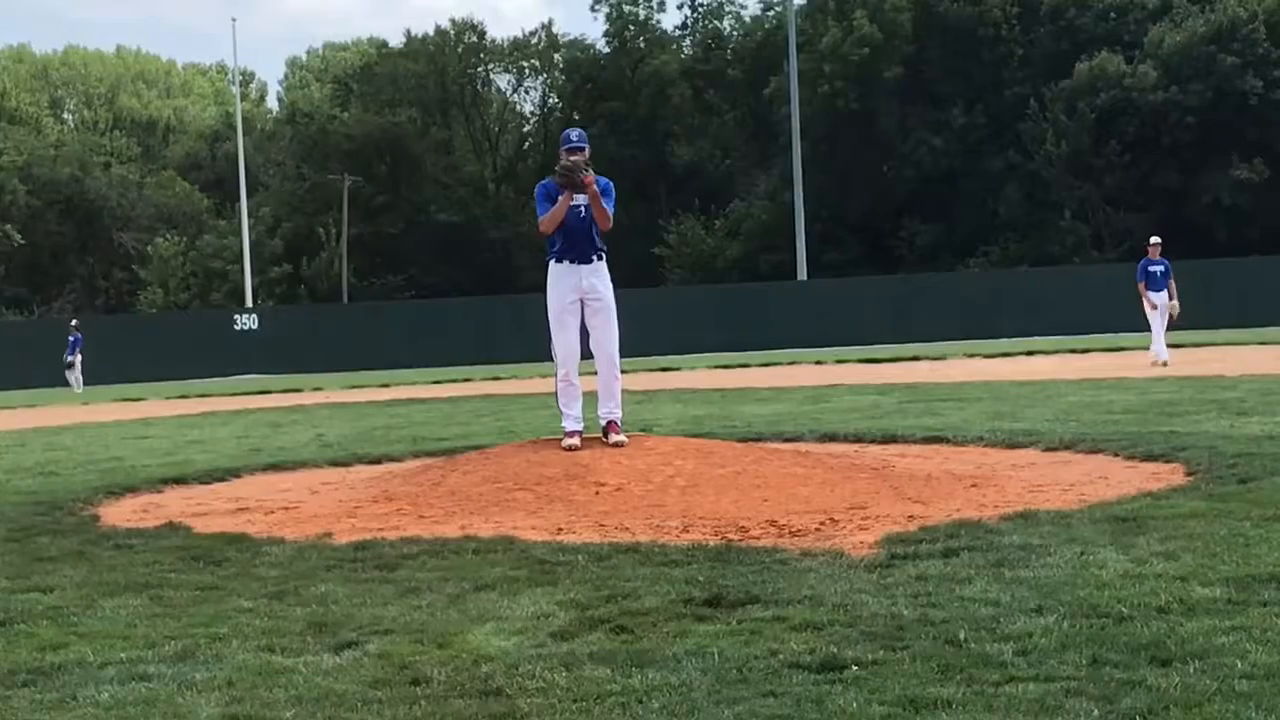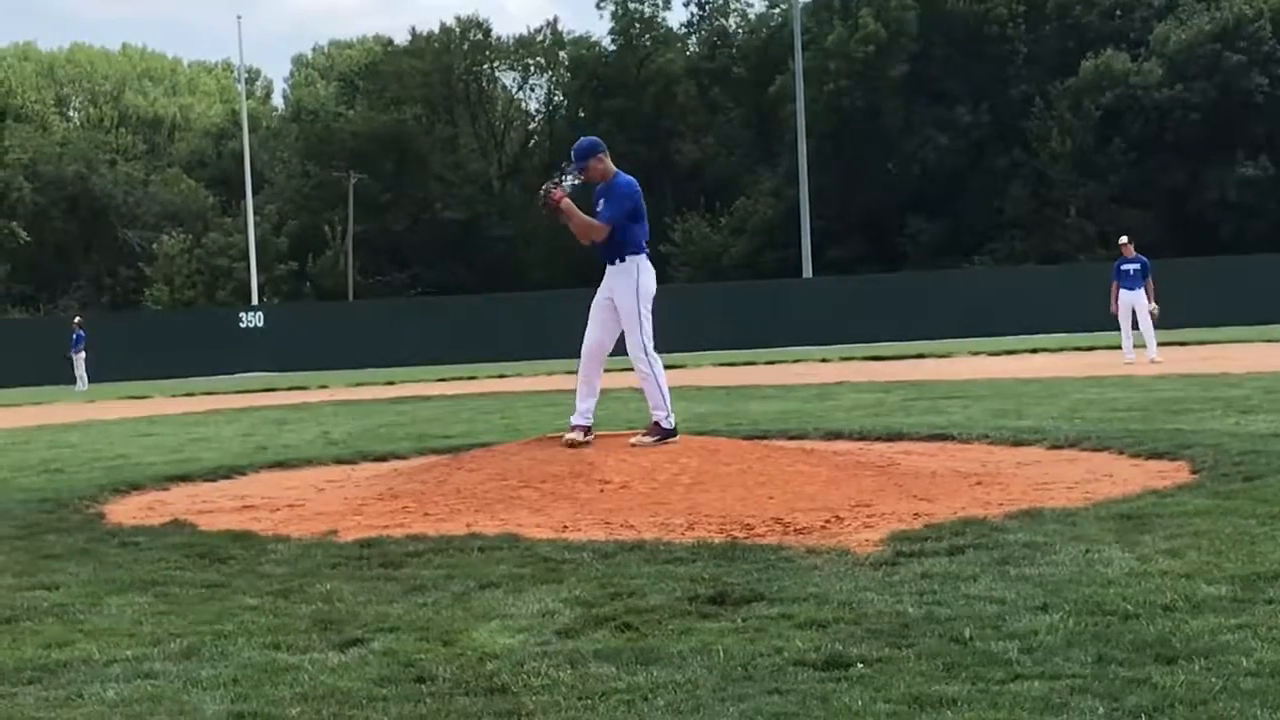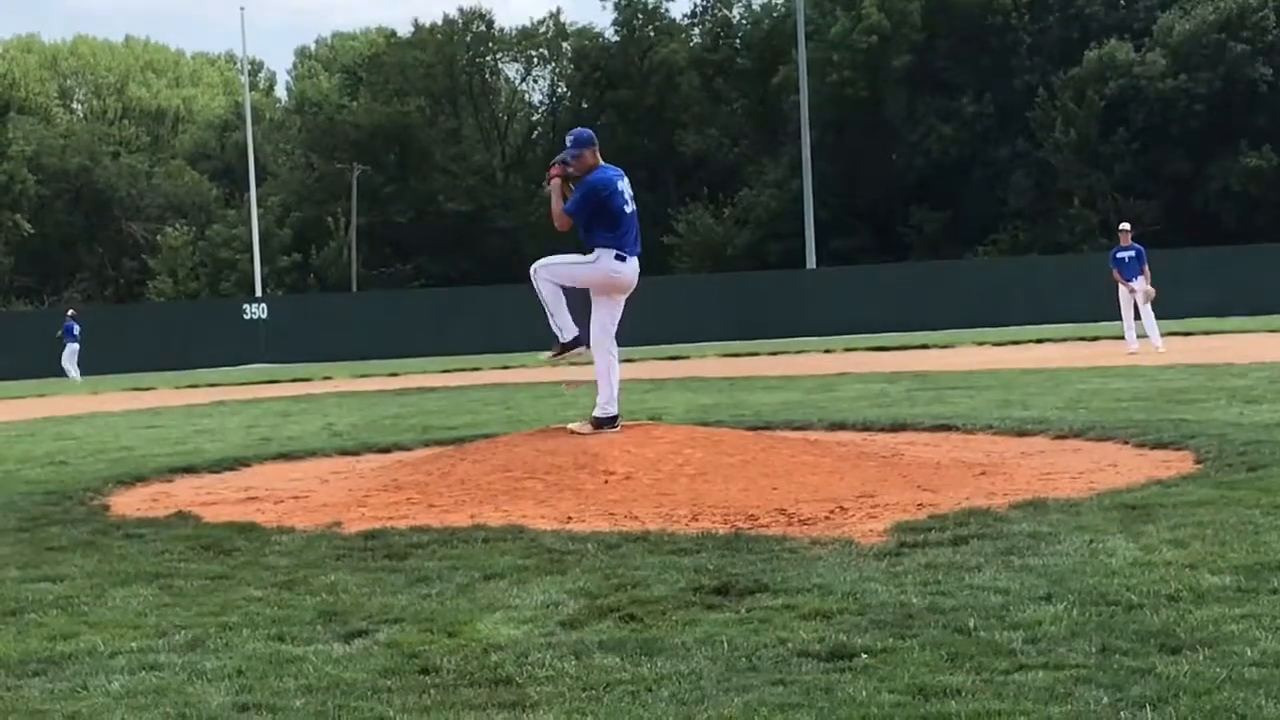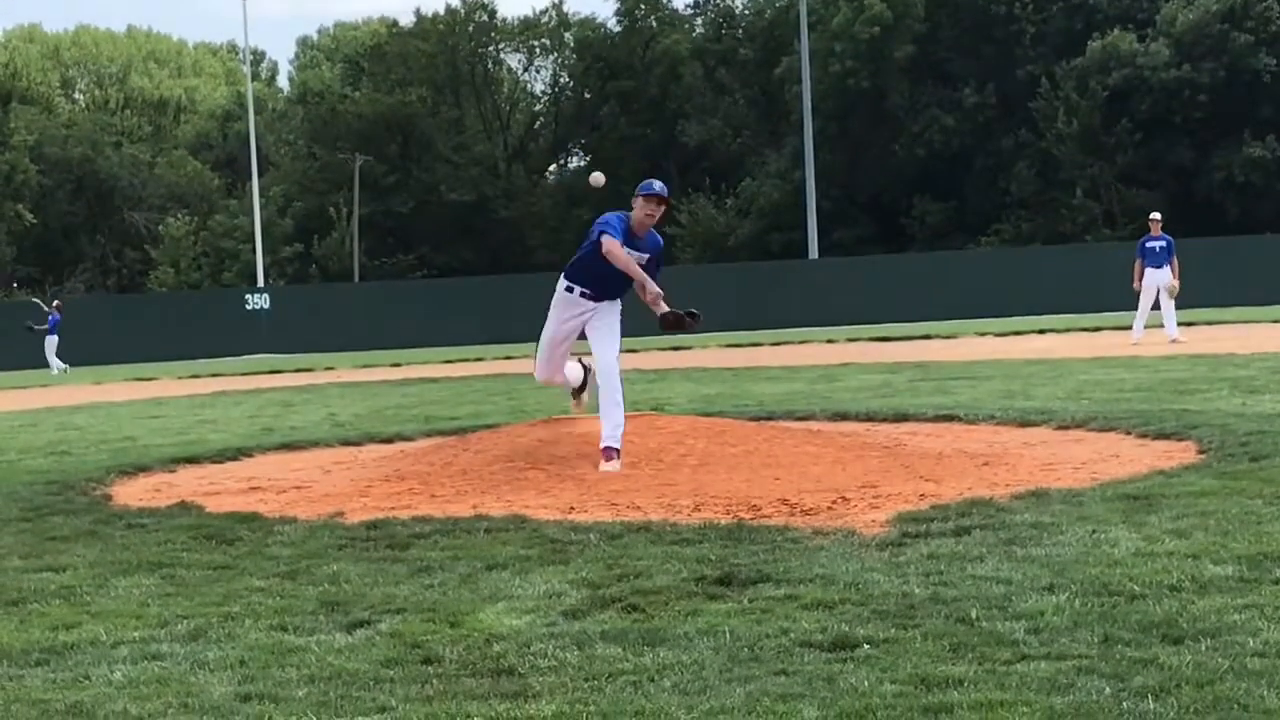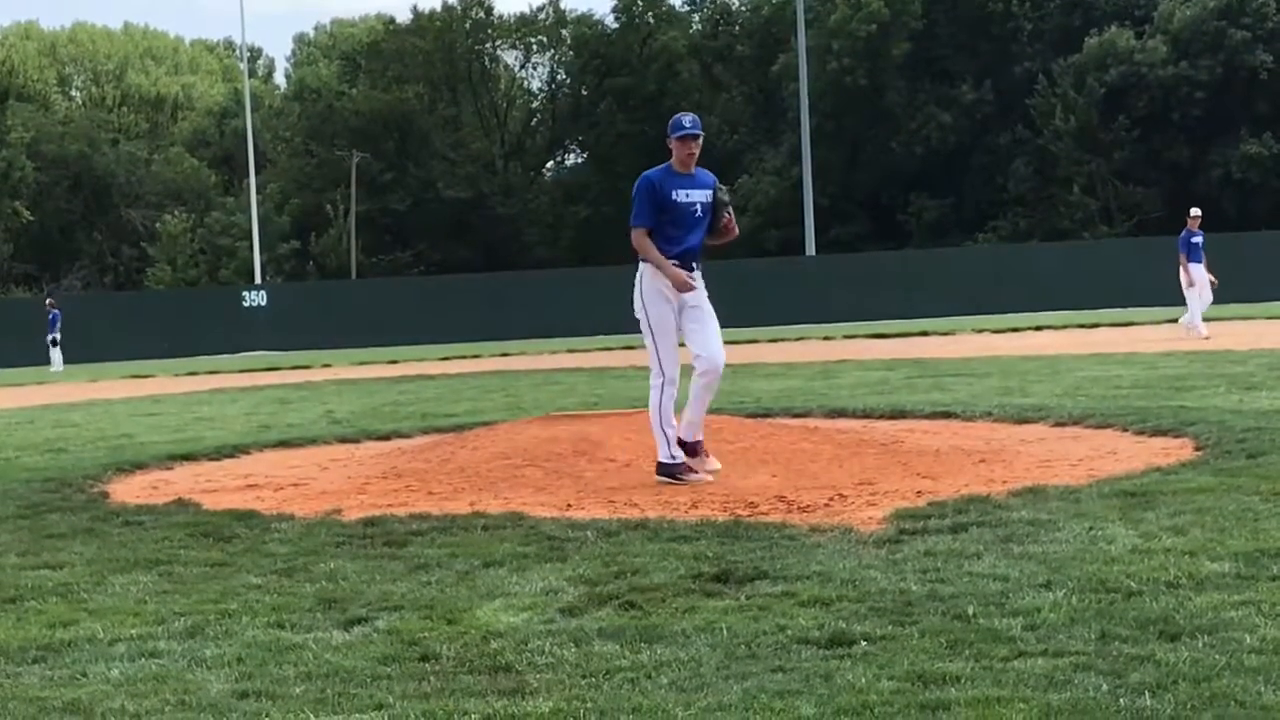
dt=1s
person 1, frame 1
left shoulder: (603, 185)
right shoulder: (547, 188)
left elbow: (606, 224)
right elbow: (545, 227)
left wrist: (593, 193)
right wrist: (567, 194)
left hip: (596, 271)
right hip: (561, 273)
left knee: (607, 350)
right knee: (565, 355)
left ankle: (611, 421)
right ankle: (572, 425)
person 1, frame 2
left shoulder: (624, 186)
right shoulder: (602, 191)
left elbow: (599, 233)
right elbow: (587, 238)
left wrist: (567, 205)
right wrist: (563, 211)
left hip: (633, 271)
right hip: (613, 273)
left knee: (641, 350)
right knee: (592, 350)
left ankle: (665, 423)
right ankle: (582, 421)
person 1, frame 3
left shoulder: (594, 181)
right shoulder: (616, 174)
left elbow: (562, 223)
left wrist: (555, 183)
right wrist: (567, 184)
left hip: (606, 263)
right hip: (626, 267)
left knee: (541, 270)
right knee: (603, 340)
left ankle: (569, 337)
right ankle: (607, 415)
person 1, frame 4
left shoulder: (656, 244)
right shoulder: (610, 222)
left elbow: (642, 289)
right elbow: (610, 249)
left wrist: (662, 310)
right wrist: (642, 277)
left hip: (606, 306)
right hip: (571, 296)
left knee: (608, 368)
right knee: (545, 374)
left ankle: (610, 446)
right ankle: (578, 374)
person 1, frame 5
left shoulder: (709, 182)
right shoulder: (651, 182)
right elbow: (638, 238)
left wrist: (728, 231)
right wrist: (670, 272)
left hip: (692, 281)
right hip: (656, 281)
left knee: (713, 360)
right knee: (665, 373)
left ankle: (690, 437)
right ankle: (669, 459)
